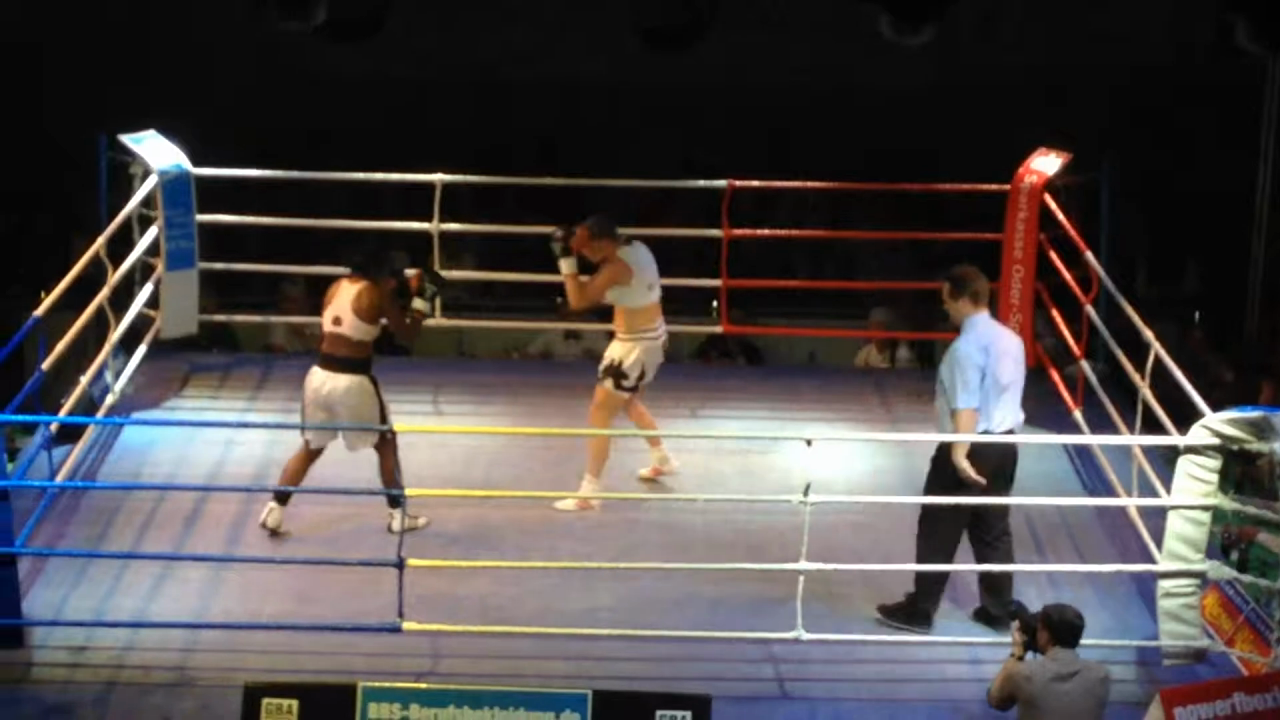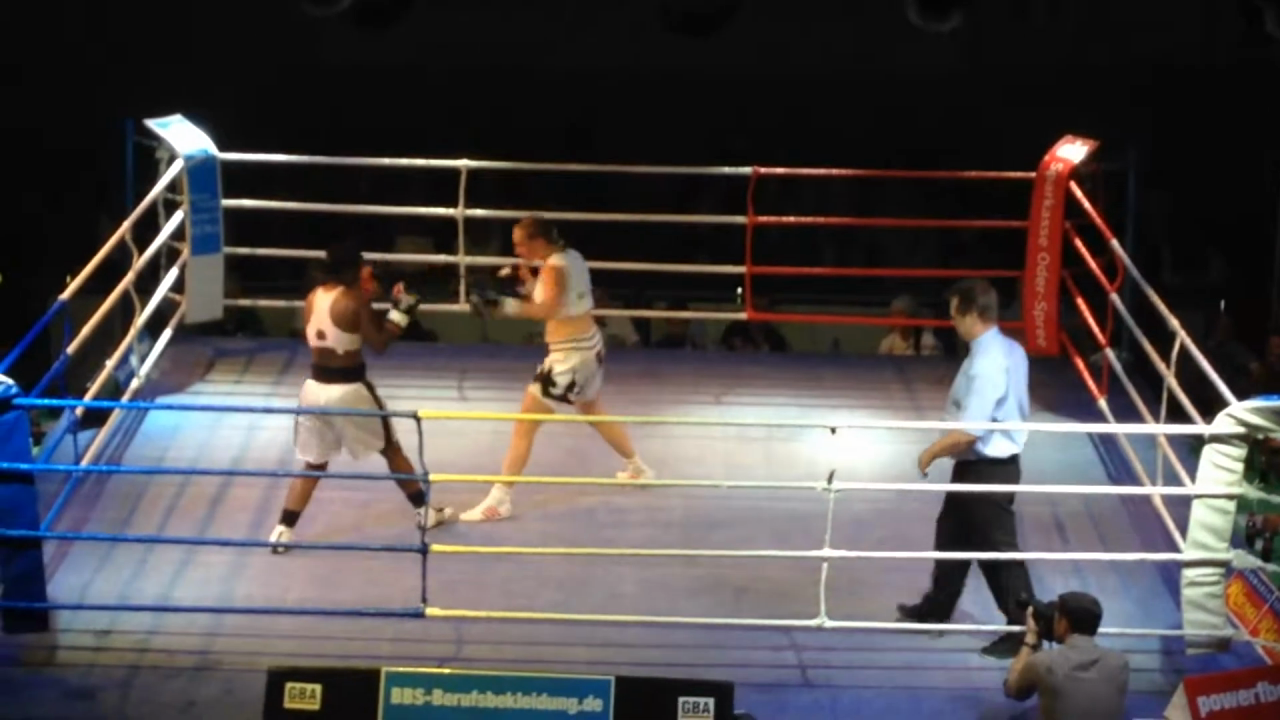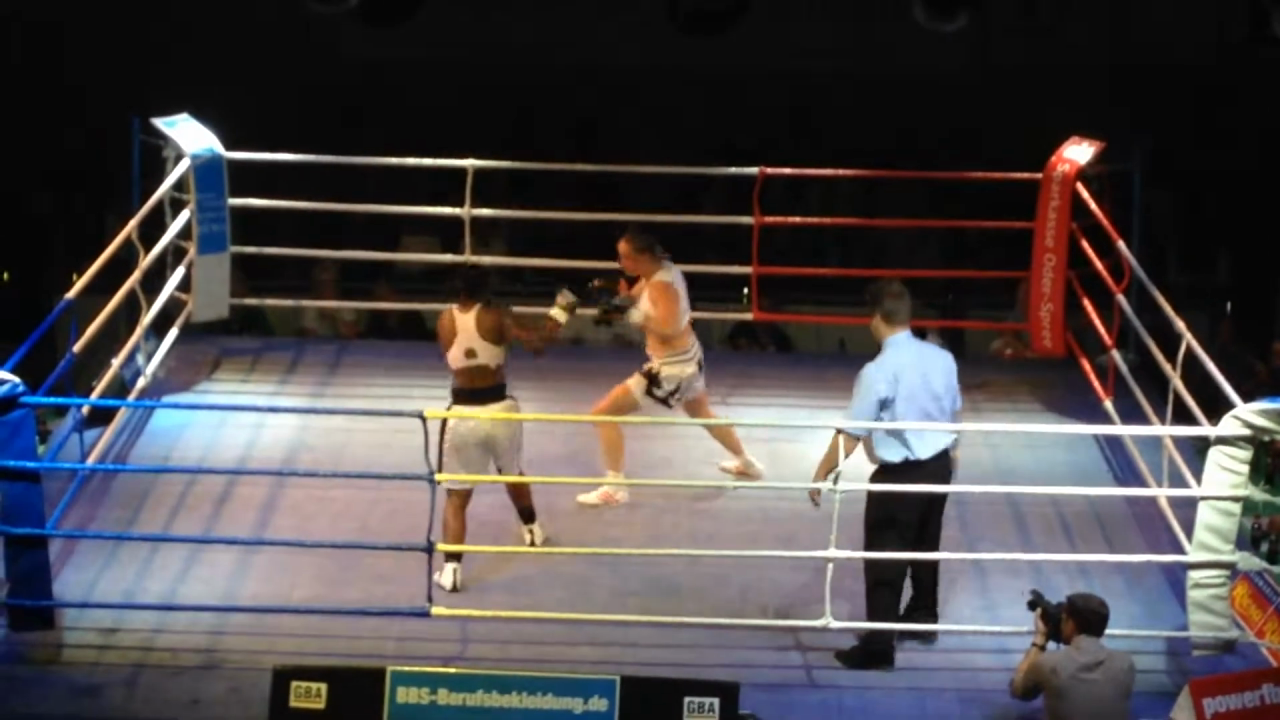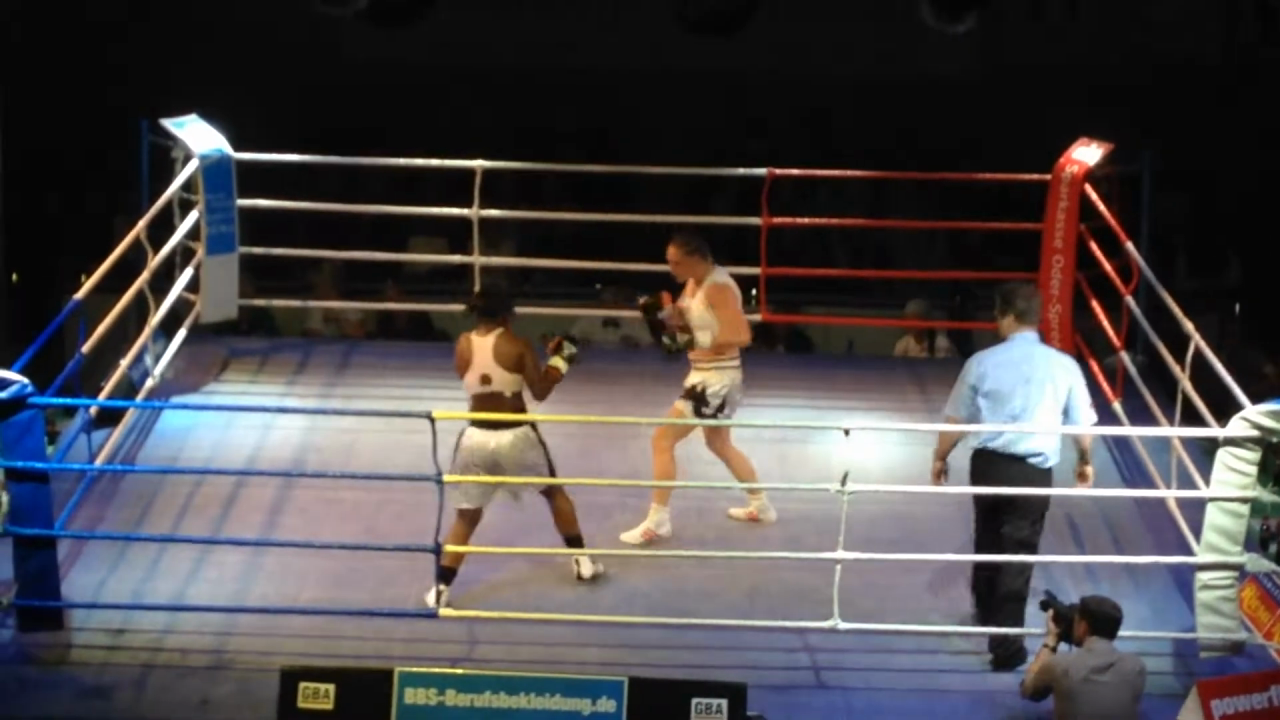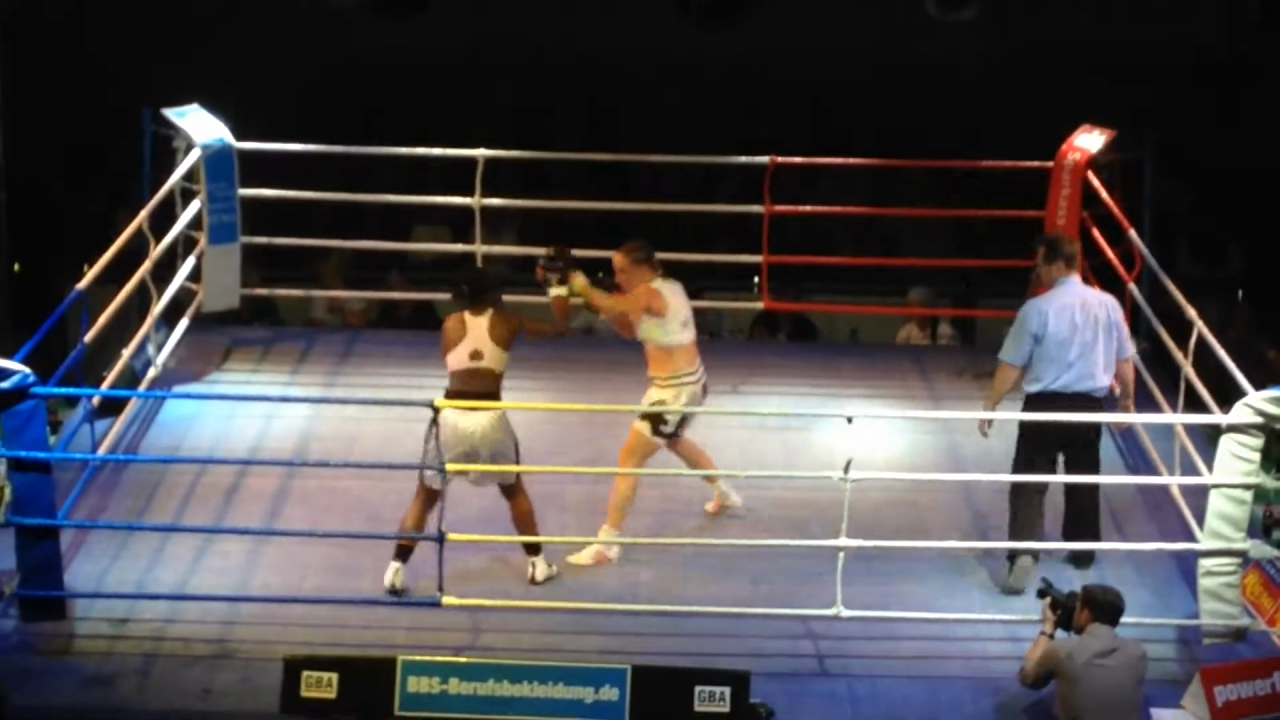
dt=1s
person 1, frame 1
left shoulder: (967, 345)
right shoulder: (1011, 339)
left elbow: (966, 409)
left wrist: (959, 455)
left hip: (972, 447)
right hip: (1005, 444)
left knee: (938, 528)
right knee: (994, 530)
left ankle: (920, 608)
right ankle: (998, 608)
person 1, frame 2
left shoulder: (985, 366)
right shoulder: (1010, 350)
left elbow: (968, 431)
left wrist: (931, 452)
left hip: (988, 470)
right hip: (979, 465)
left knee: (997, 550)
right knee: (952, 536)
left ankle: (1023, 629)
right ankle: (937, 608)
person 1, frame 3
left shoulder: (879, 371)
right shoulder: (941, 357)
left elbow: (849, 433)
right elbow: (954, 412)
left wrist: (820, 476)
left hip: (899, 477)
right hip: (939, 467)
left knee: (886, 562)
right knee: (926, 549)
left ankle: (878, 647)
right ankle: (923, 621)
person 1, frame 4
left shoulder: (982, 362)
right shoulder: (1064, 366)
left elbow: (956, 419)
right elbow: (1082, 429)
left wrist: (940, 457)
right wrist: (1085, 463)
left hip: (986, 465)
right hip: (1032, 472)
left knee: (988, 544)
right knee: (1018, 557)
left ankle: (986, 612)
right ankle: (1005, 646)
person 1, frame 5
left shoulder: (1037, 308)
right shoulder: (1108, 304)
left elbow: (1011, 366)
right elbow: (1125, 361)
left wrist: (990, 404)
right wrist: (1127, 398)
left hip: (1043, 406)
right hip: (1090, 406)
left knee: (1028, 483)
right knee: (1083, 481)
left ankle: (1023, 554)
right ankle: (1082, 550)
person 2, frame 1
left shoulder: (336, 287)
right shoulder: (378, 294)
right elbow: (408, 334)
right wrist: (422, 297)
left hip: (320, 376)
right hip: (354, 382)
left knee: (310, 448)
right knee: (385, 446)
left ankle: (274, 509)
right ankle: (398, 515)
person 2, frame 2
left shoulder: (311, 298)
right shoulder: (355, 300)
right elbow: (379, 346)
right wrist: (400, 310)
left hip: (315, 389)
right hip: (349, 391)
left knee: (313, 467)
right knee: (391, 450)
left ankle: (282, 531)
right ankle: (424, 512)
person 2, frame 3
left shoulder: (445, 320)
right shoulder: (496, 315)
right elbow: (536, 342)
right wrist: (560, 313)
left hip: (462, 414)
right hip: (499, 410)
left knee: (456, 496)
right knee: (511, 473)
left ankle: (451, 569)
right ankle: (531, 531)
person 2, frame 4
left shoulder: (463, 343)
right shoulder: (516, 344)
right elbow: (540, 392)
right wrist: (560, 359)
left hip: (477, 437)
right hip: (517, 435)
left knee: (466, 517)
right knee: (555, 492)
left ankle: (440, 589)
right ankle: (581, 562)
person 2, frame 5
left shoulder: (451, 323)
right shoulder: (506, 319)
right elbow: (557, 329)
right wrist: (559, 289)
left hip: (451, 419)
right hip: (491, 420)
left knee: (425, 497)
right knee: (514, 492)
left ankle: (396, 569)
right ankle: (537, 564)
person 3, frame 1
left shoulder: (618, 264)
right shoulder: (635, 249)
left elbow: (577, 302)
left wrist: (566, 259)
left hip: (635, 345)
right hip: (650, 338)
left knee: (599, 415)
right knee: (628, 401)
left ankle: (589, 492)
right ankle: (662, 459)
person 3, frame 2
left shoulder: (554, 268)
right shoulder: (570, 257)
left elbow: (548, 310)
left wrist: (502, 304)
right wrist: (527, 286)
left hip: (570, 358)
right hip: (590, 348)
left knee: (523, 427)
right knee: (592, 413)
left ankle: (498, 502)
right ankle: (636, 468)
person 3, frame 3
left shoulder: (663, 285)
right shoulder: (654, 274)
left elbow: (668, 330)
right elbow: (632, 299)
left wrist: (632, 315)
right wrist: (617, 296)
left hip: (669, 368)
right hip: (687, 360)
left knee: (603, 413)
right knee: (702, 413)
left ankle: (613, 488)
right ankle: (746, 464)
person 3, frame 4
left shoulder: (719, 287)
right shoulder: (694, 282)
left elbow: (741, 336)
right elbow: (681, 322)
left wrist: (696, 340)
right wrist: (662, 310)
left hip: (715, 378)
right hip: (710, 374)
left knee: (662, 441)
right knee: (718, 444)
left ankle: (657, 522)
right ankle: (761, 506)
person 3, frame 5
left shoulder: (652, 293)
right shoulder: (659, 289)
left elbow: (616, 307)
right elbow: (627, 323)
left wrist: (580, 284)
right wrist: (609, 302)
left hip: (675, 390)
right hip: (689, 384)
left knee: (628, 462)
right knee: (680, 442)
left ankle: (606, 545)
right ankle: (723, 494)
